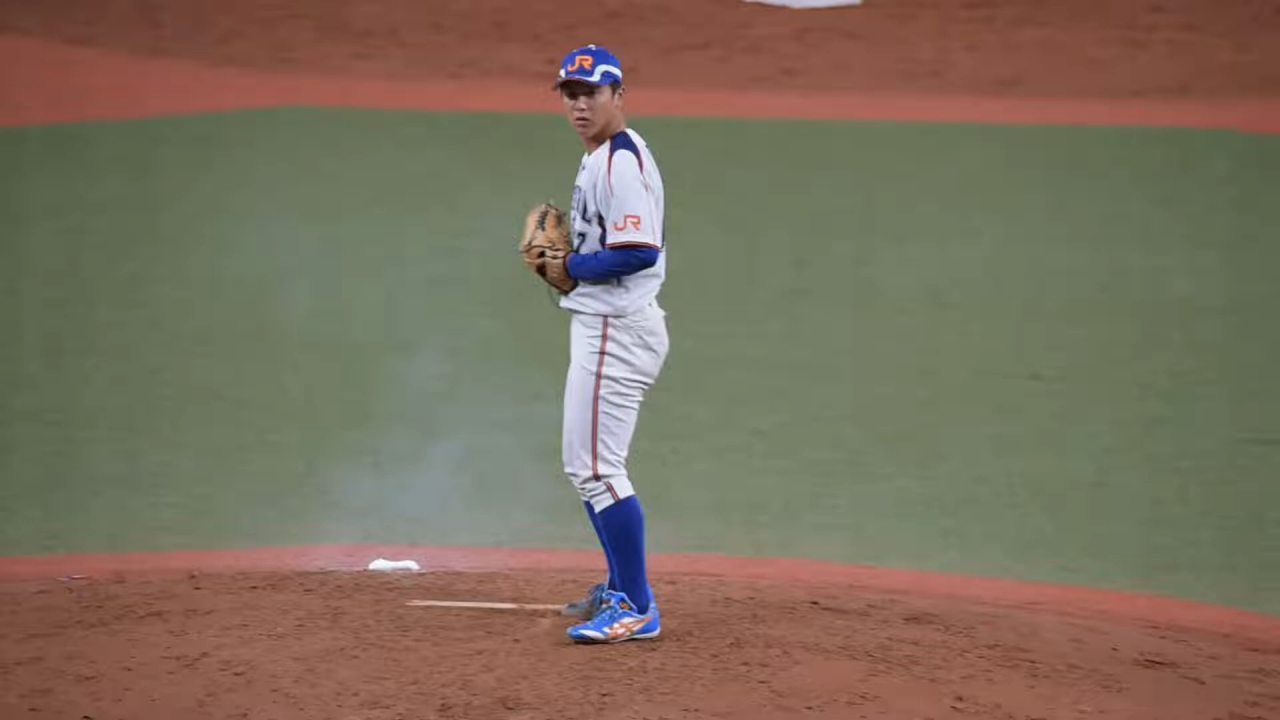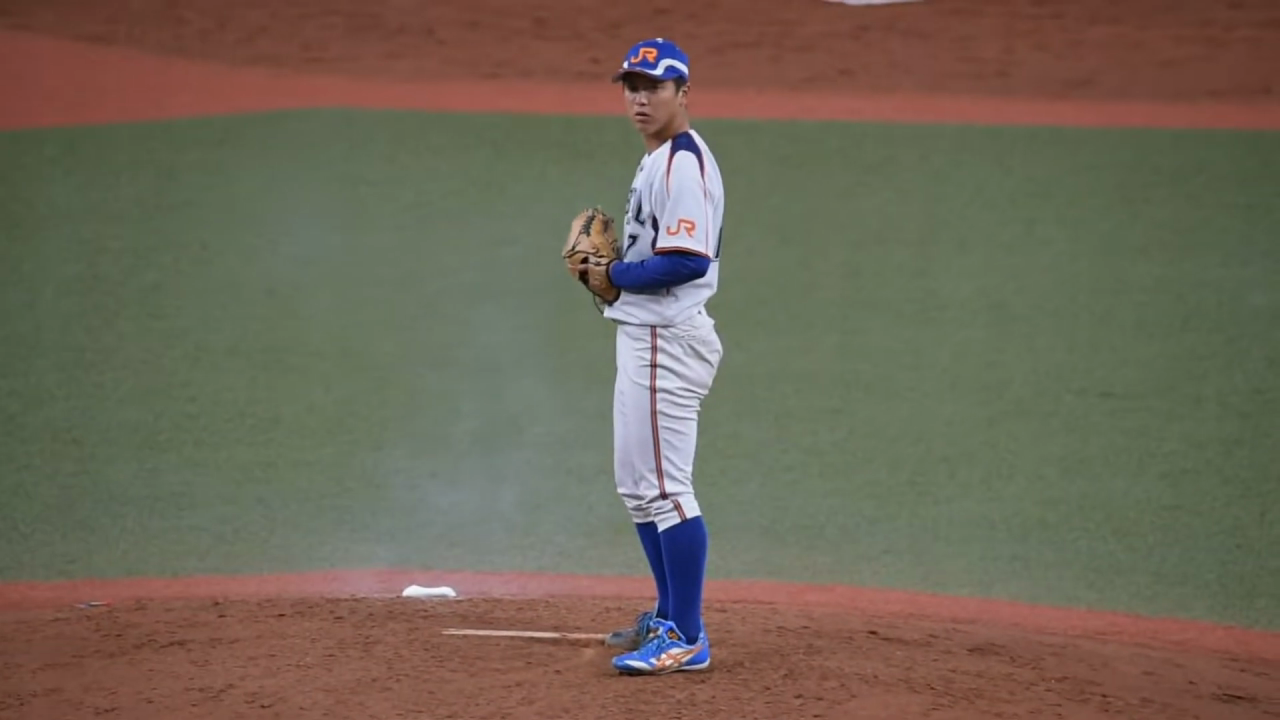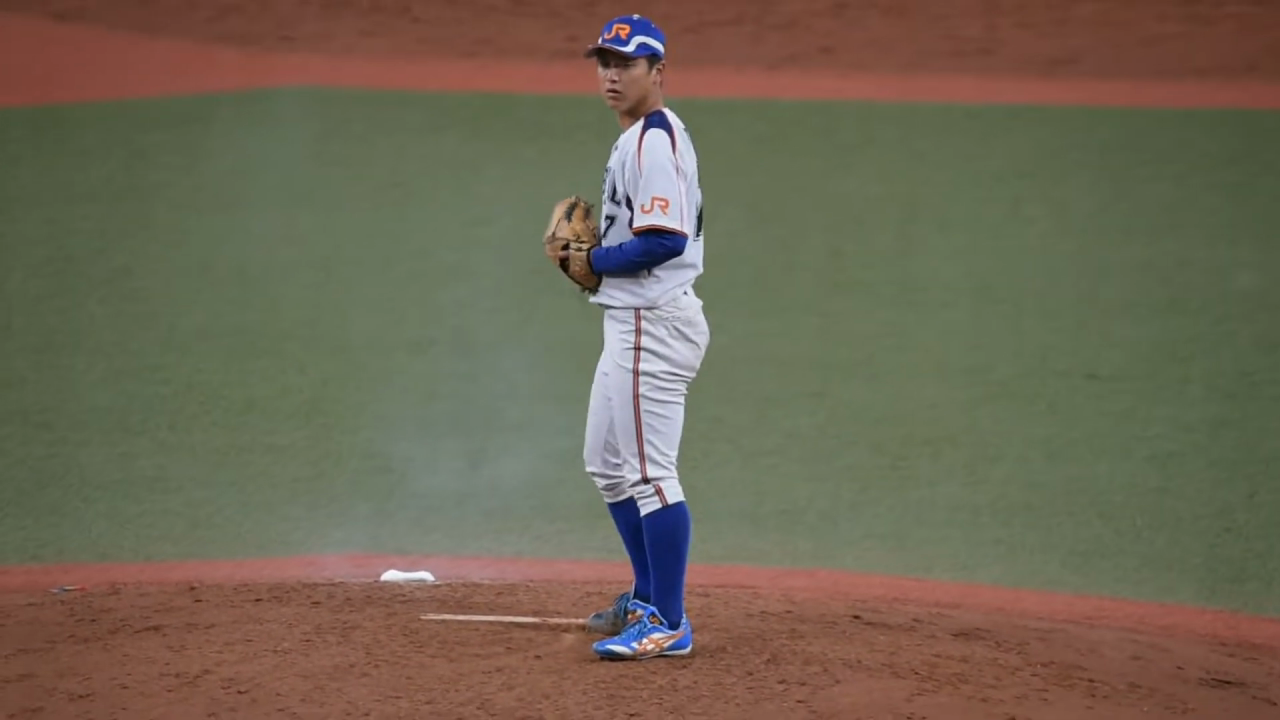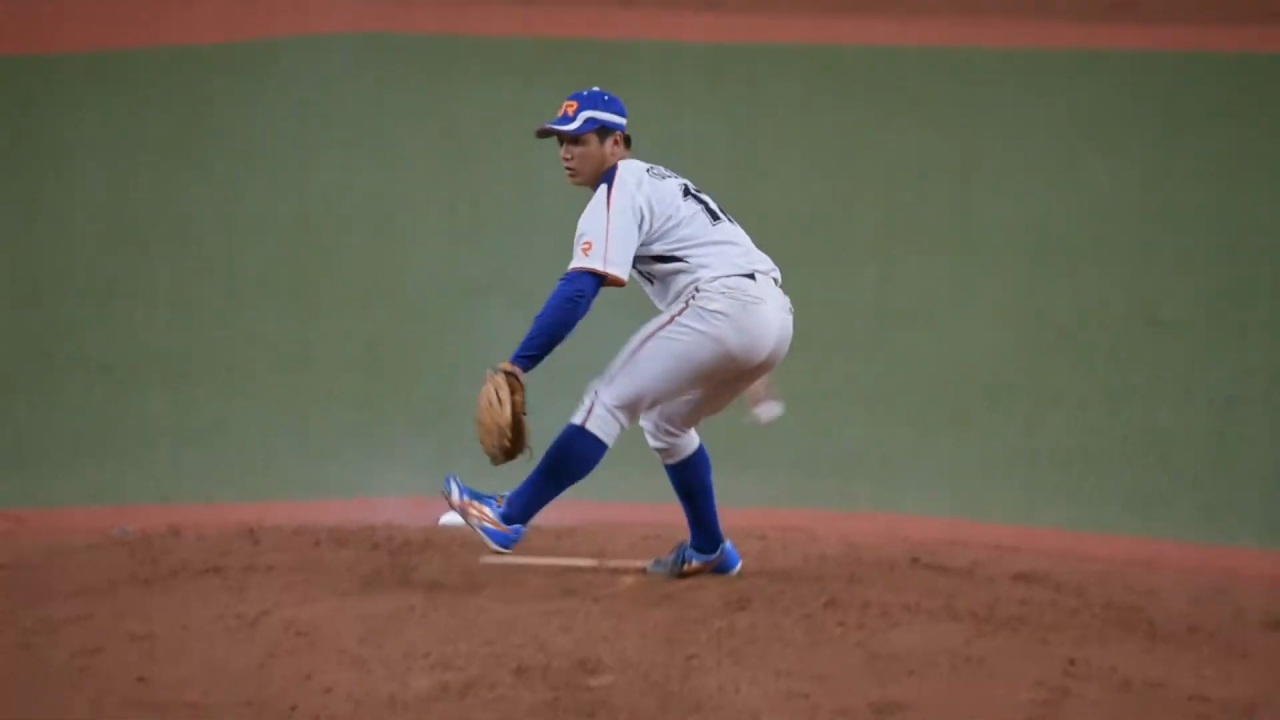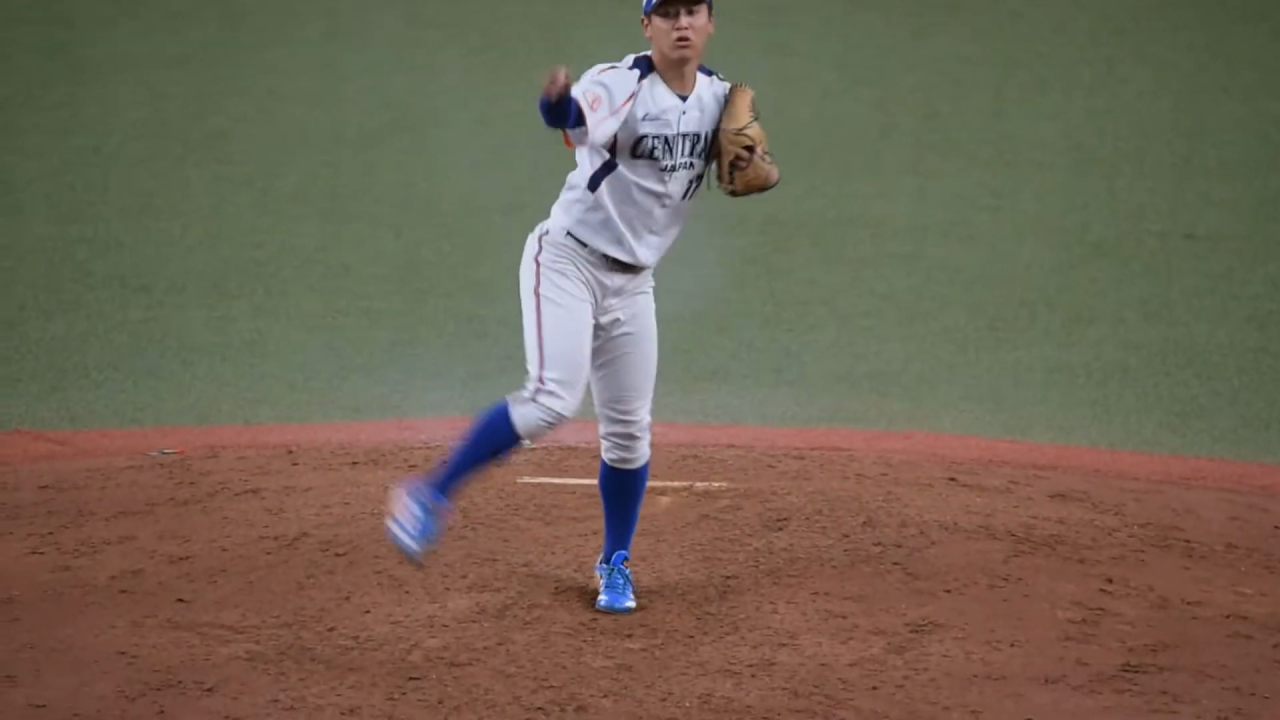
dt=1s
person 1, frame 1
left shoulder: (623, 159)
right shoulder: (597, 158)
left elbow: (639, 252)
left wrist: (570, 267)
right wrist: (566, 263)
left hip: (616, 331)
right hip: (603, 328)
left knee: (595, 467)
right knee: (588, 464)
left ankle: (638, 607)
right ankle: (621, 588)
person 1, frame 2
left shoulder: (683, 160)
right shoulder: (657, 160)
left elbow: (688, 261)
left wrist: (613, 274)
right wrist: (613, 270)
left hip: (666, 342)
right hip: (644, 338)
left knee: (665, 489)
right knee: (639, 487)
left ankle: (687, 637)
right ankle: (669, 616)
person 1, frame 3
left shoulder: (655, 138)
right shoulder: (642, 137)
left elbow: (664, 241)
left wrist: (593, 261)
right wrist: (597, 248)
left hip: (652, 326)
right hip: (640, 323)
left knee: (647, 472)
right knee: (608, 464)
left ankle: (669, 622)
right ankle: (647, 599)
person 1, frame 4
left shoulder: (615, 196)
right shoulder: (657, 182)
left elbow: (579, 289)
left wrist: (519, 363)
left hip: (727, 311)
right hip: (771, 315)
left knee: (606, 405)
right knee: (666, 423)
left ankle: (506, 516)
right ankle: (709, 550)
person 1, frame 5
left shoulder: (720, 96)
right shoulder: (617, 85)
left elbow: (729, 161)
right elbow: (572, 116)
left wrist: (753, 171)
right wrist: (559, 96)
left hip: (631, 283)
right hip: (567, 259)
left knee: (630, 433)
right knee: (553, 399)
left ankle: (616, 563)
right ankle: (430, 495)
